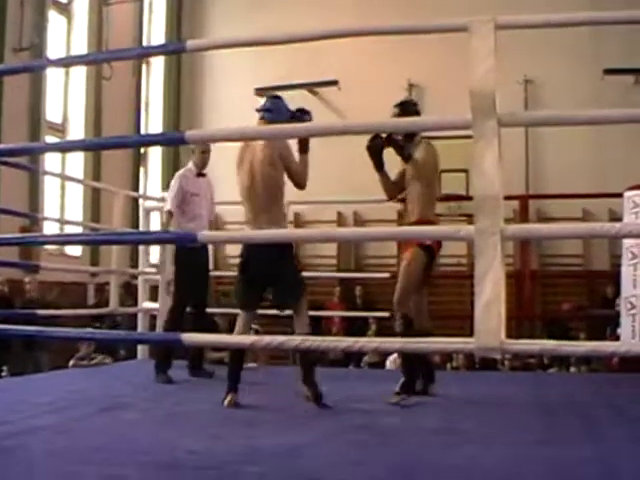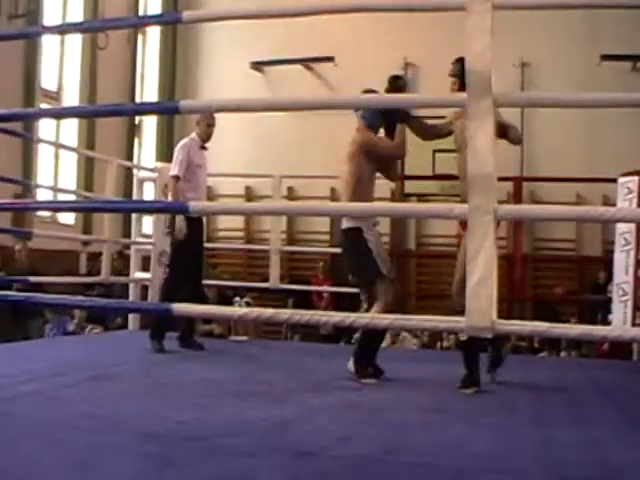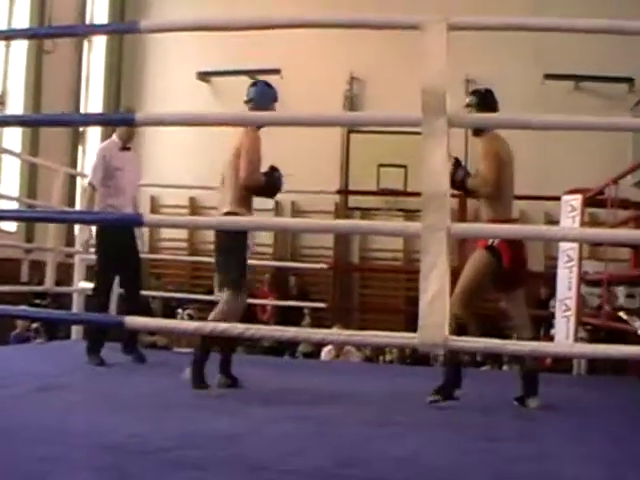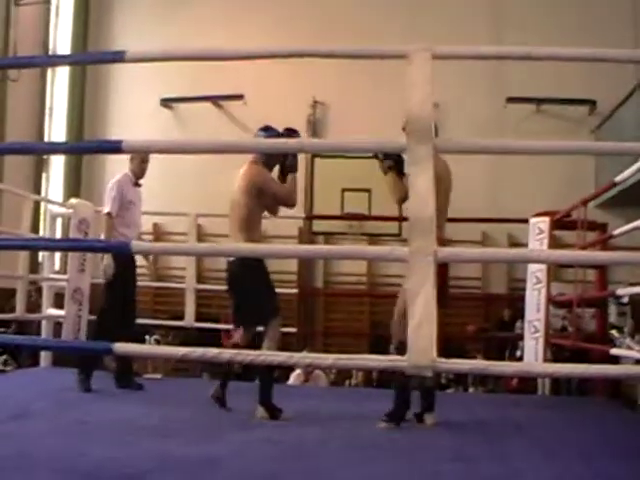
dt=1s
person 1, frame 1
left shoulder: (425, 148)
right shoulder: (412, 152)
left elbow: (424, 176)
right elbow: (392, 193)
left wrist: (401, 149)
right wrist: (378, 163)
left knee: (401, 299)
right knee: (415, 305)
left ankle: (410, 377)
right ankle: (424, 376)
person 1, frame 2
right shoulder: (460, 116)
left elbow: (514, 136)
right hip: (472, 202)
left knee: (461, 291)
right knee: (467, 287)
left ankle: (472, 373)
right ankle: (497, 350)
person 1, frame 3
left shoulder: (488, 144)
right shoulder: (501, 144)
left elbow: (489, 188)
left wrist: (459, 174)
right wrist: (462, 181)
left hip: (496, 236)
right hip: (508, 236)
left knee: (459, 303)
right knee: (518, 315)
left ankle: (451, 382)
right ankle: (530, 391)
person 1, frame 4
right shoulder: (440, 164)
left elbow: (399, 196)
right elbow: (410, 193)
left wrist: (387, 164)
right wrist: (396, 167)
left knee: (401, 325)
left ankle: (401, 405)
right ankle: (427, 407)
person 2, frame 1
left shoulder: (243, 150)
right shoulder: (279, 146)
right elbow: (301, 182)
right wrist: (304, 146)
left hip: (251, 243)
right hip: (278, 241)
left knee: (245, 315)
right knee: (299, 309)
left ankle: (231, 390)
right ankle: (308, 380)
person 2, frame 2
left shoulder: (368, 142)
right shoulder: (363, 138)
left elbow: (392, 171)
right elbow: (399, 152)
right wrist: (400, 123)
left hip: (366, 227)
right hip: (356, 230)
left knee: (376, 296)
right knee: (386, 295)
left ankle: (369, 360)
right ankle: (359, 361)
person 2, frame 3
left shoulder: (242, 137)
right shoulder: (251, 137)
right elbow: (246, 178)
left wrist: (262, 182)
right wrist: (270, 181)
left hip: (229, 221)
left knee: (235, 297)
right knee: (233, 299)
left ankle: (225, 370)
right ankle: (197, 368)
person 2, frame 4
left shoulder: (246, 174)
right shoulder: (258, 173)
left elbow: (272, 207)
right elbow: (291, 200)
left wrist: (282, 172)
right wrist: (291, 167)
left hip: (236, 260)
right hip: (249, 260)
left knee: (245, 327)
right knee: (272, 327)
left ankle: (222, 387)
right ankle: (265, 402)
person 3, frame 1
left shoulder: (208, 182)
right shoulder: (181, 178)
right elbow: (169, 214)
left hip: (202, 248)
right hip: (185, 248)
left knee: (200, 305)
right knee: (179, 304)
left ankle: (196, 362)
right ankle: (162, 366)
person 3, frame 2
left shoulder: (202, 152)
right shoulder: (185, 147)
right elbow: (174, 180)
right wrist: (178, 216)
left hip: (195, 219)
right hip: (183, 218)
left knee: (194, 277)
right knee: (175, 274)
left ankle: (187, 335)
right ankle: (157, 334)
person 3, frame 3
left shoulder: (133, 156)
right shoulder: (105, 151)
right elbow: (92, 189)
right wrist: (87, 226)
left hip: (127, 226)
right hip: (109, 225)
left knee: (133, 283)
right knee: (104, 286)
left ankle: (130, 343)
right ankle: (93, 348)
person 3, frame 4
left shoulder: (137, 189)
right shoulder: (119, 184)
right elbow: (109, 219)
left wrist: (147, 257)
right wrist: (107, 255)
left hip: (128, 255)
right hip: (116, 254)
left knee: (127, 314)
right knee: (109, 312)
left ankle: (123, 374)
right ankle: (85, 369)
